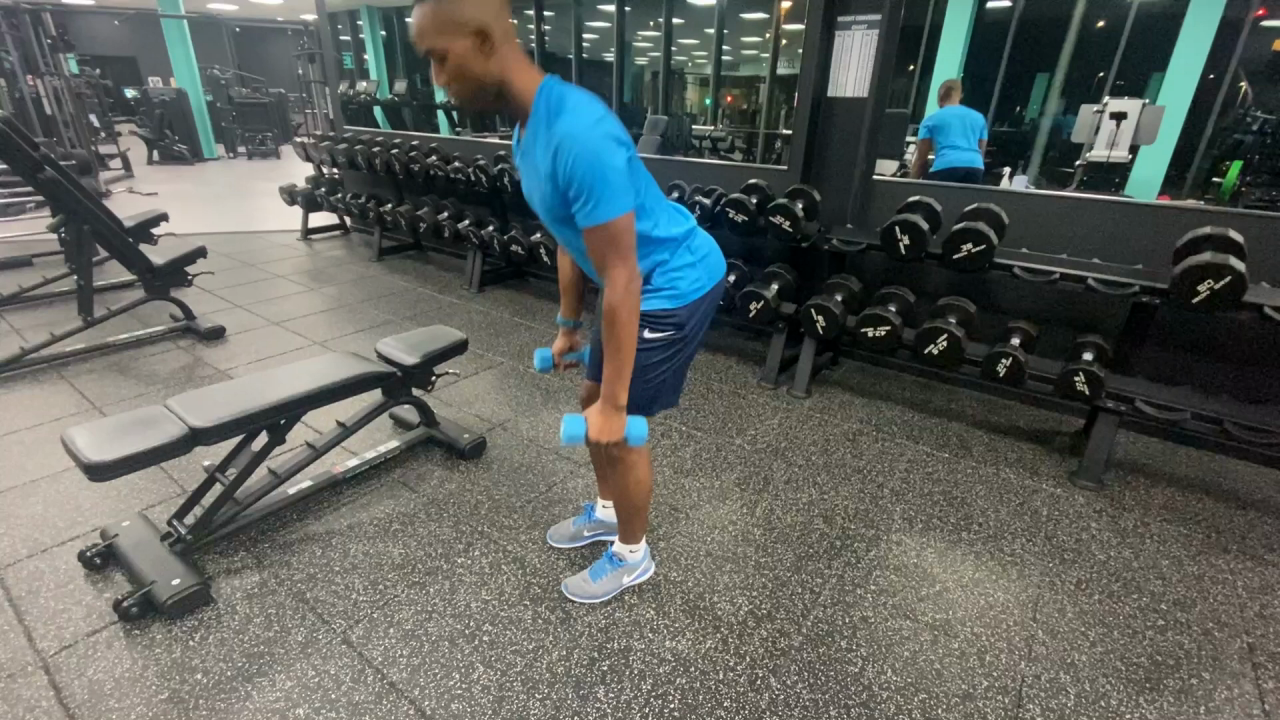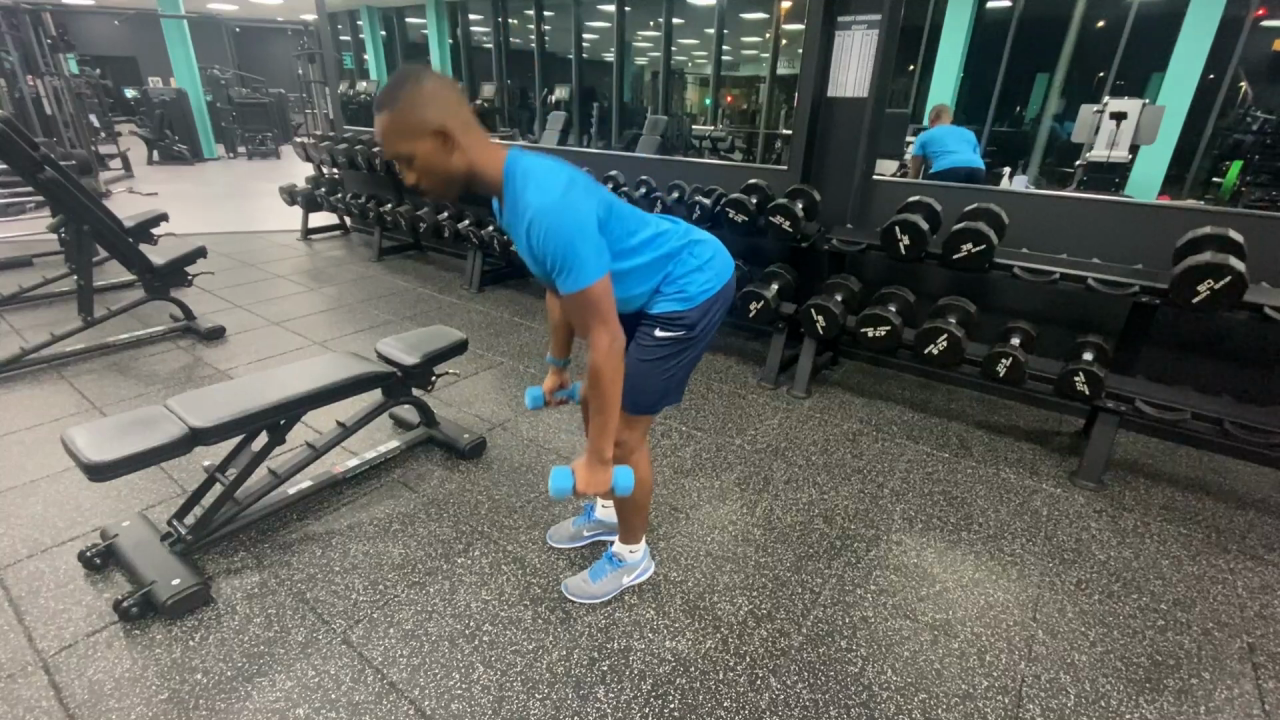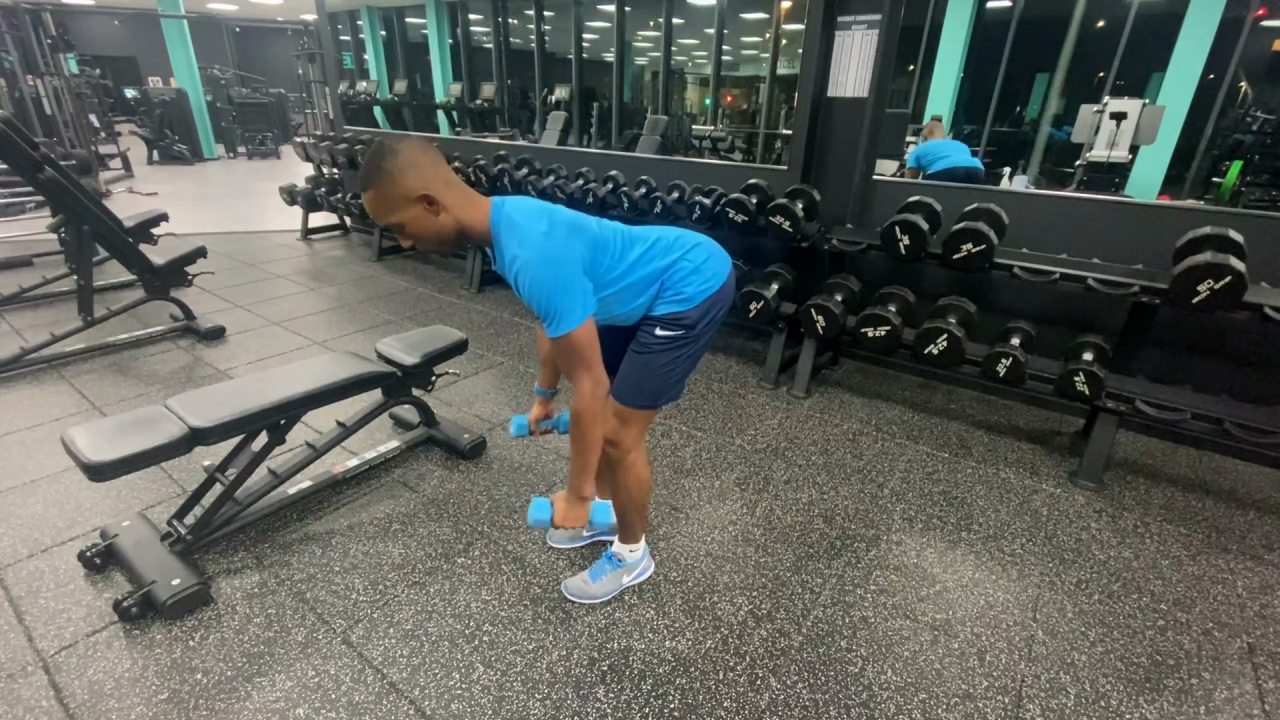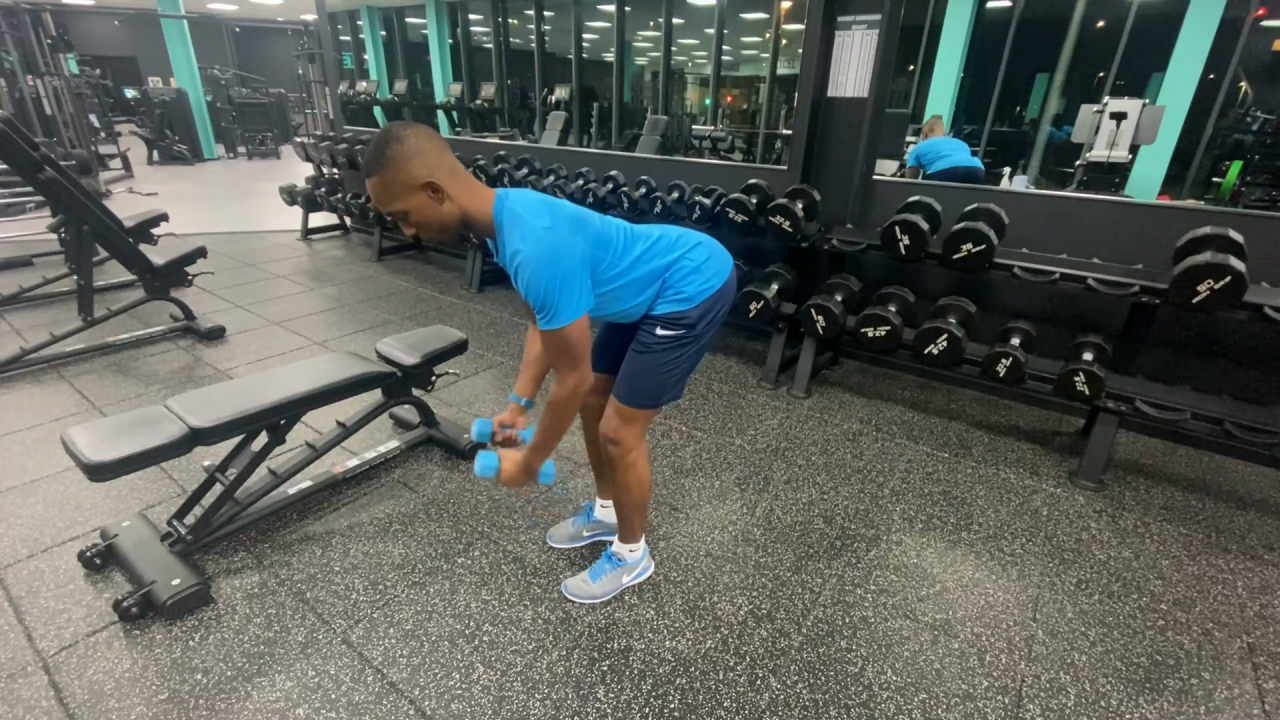
dt=0.4s
person 1, frame 1
left shoulder: (577, 134)
right shoulder: (532, 126)
left elbow: (622, 279)
left wrist: (614, 404)
right wrist: (567, 326)
left hip: (673, 287)
right hip: (644, 284)
left knee: (617, 432)
right knee: (590, 403)
left ankle: (632, 555)
right ankle: (607, 512)
person 1, frame 2
left shoulder: (547, 208)
right shoulder: (514, 184)
left elbow: (606, 340)
right elbow: (562, 286)
left wrist: (598, 457)
right wrist: (557, 366)
left hip: (690, 289)
right hip: (656, 286)
left knee: (622, 431)
right knee: (597, 400)
left ankle: (632, 555)
right ankle: (606, 512)
person 1, frame 3
left shoulder: (533, 253)
right shoulder: (507, 221)
left elbow: (590, 386)
right elbow: (553, 321)
left wrist: (577, 494)
right wrist: (543, 398)
left hip: (690, 289)
right hip: (655, 285)
left knee: (618, 429)
right knee: (602, 410)
left ankle: (631, 555)
right ankle: (610, 514)
person 1, frame 4
left shoulder: (537, 246)
right shoulder: (507, 214)
left elbow: (573, 378)
right elbow: (545, 325)
left wrist: (529, 462)
right wrist: (518, 404)
left hip: (692, 288)
right hip: (651, 285)
left knee: (619, 430)
right knee: (594, 401)
left ankle: (631, 554)
right ankle: (605, 511)
